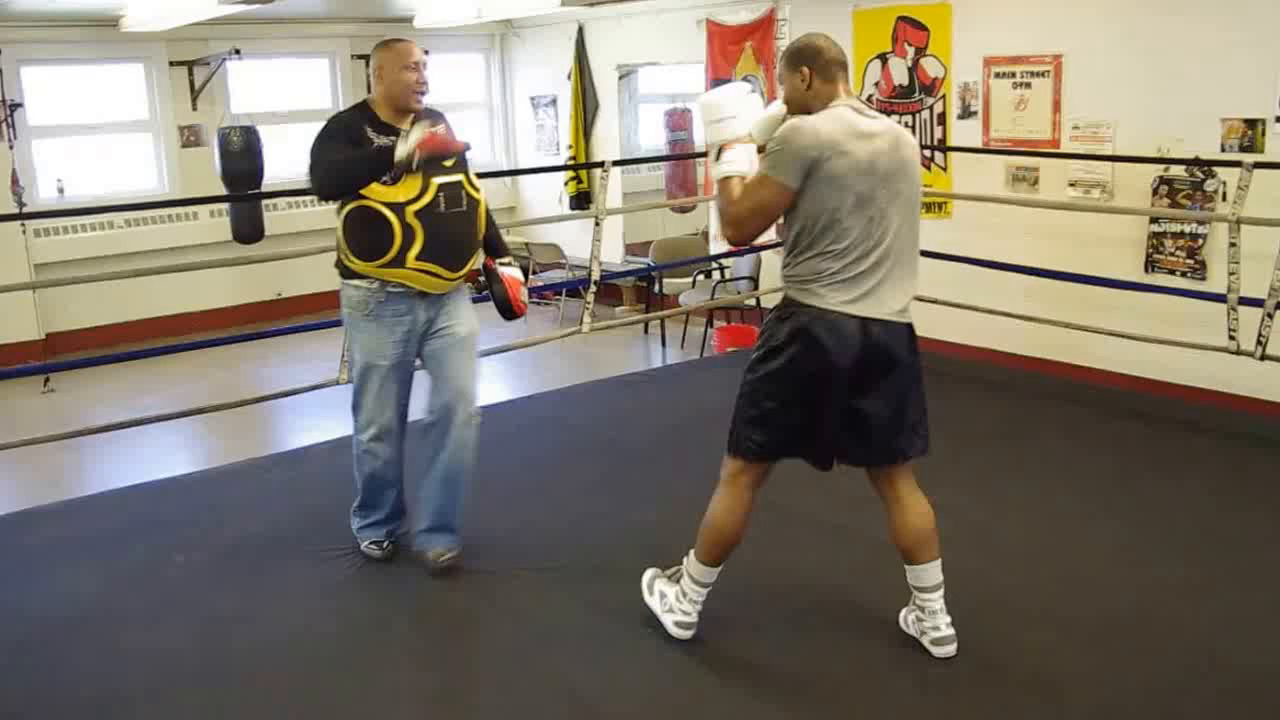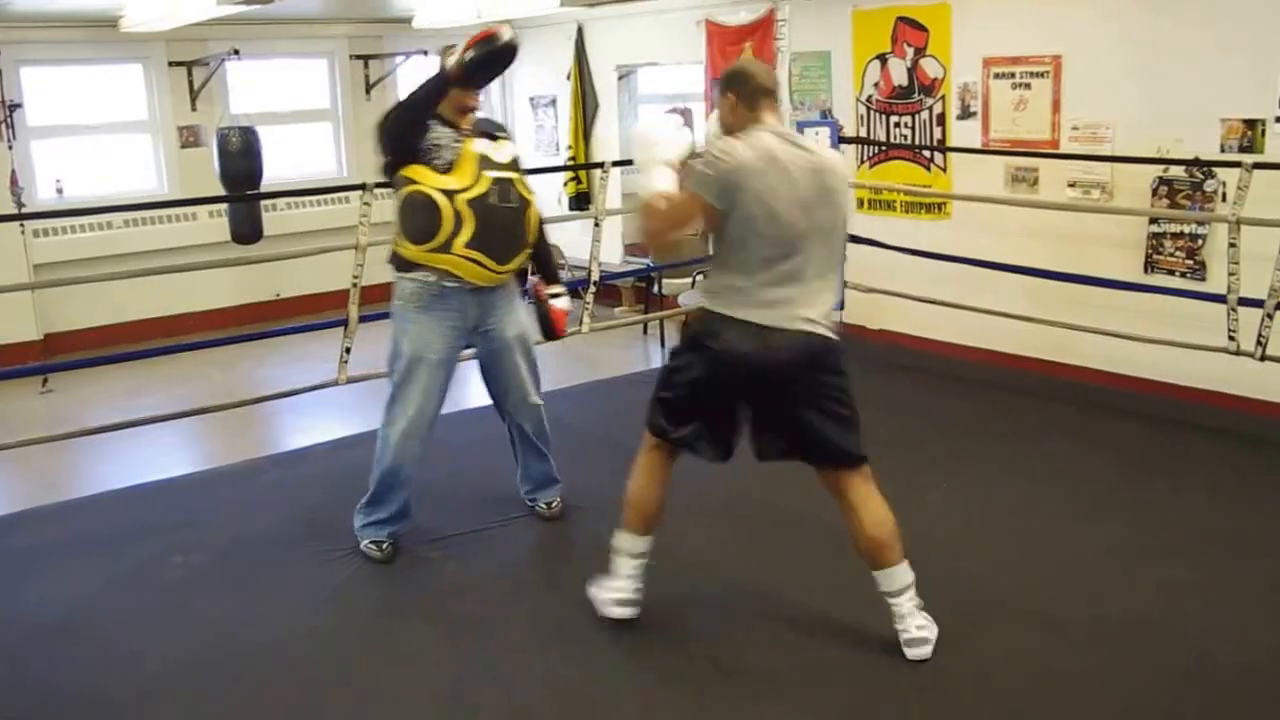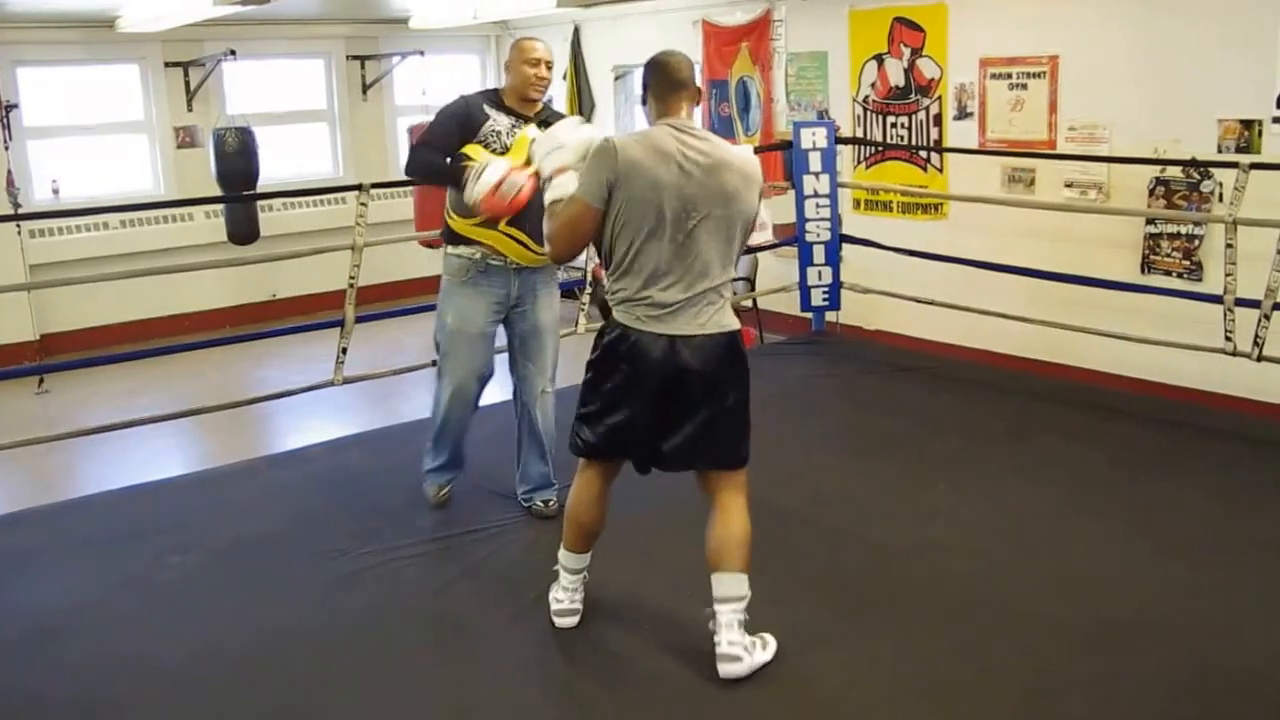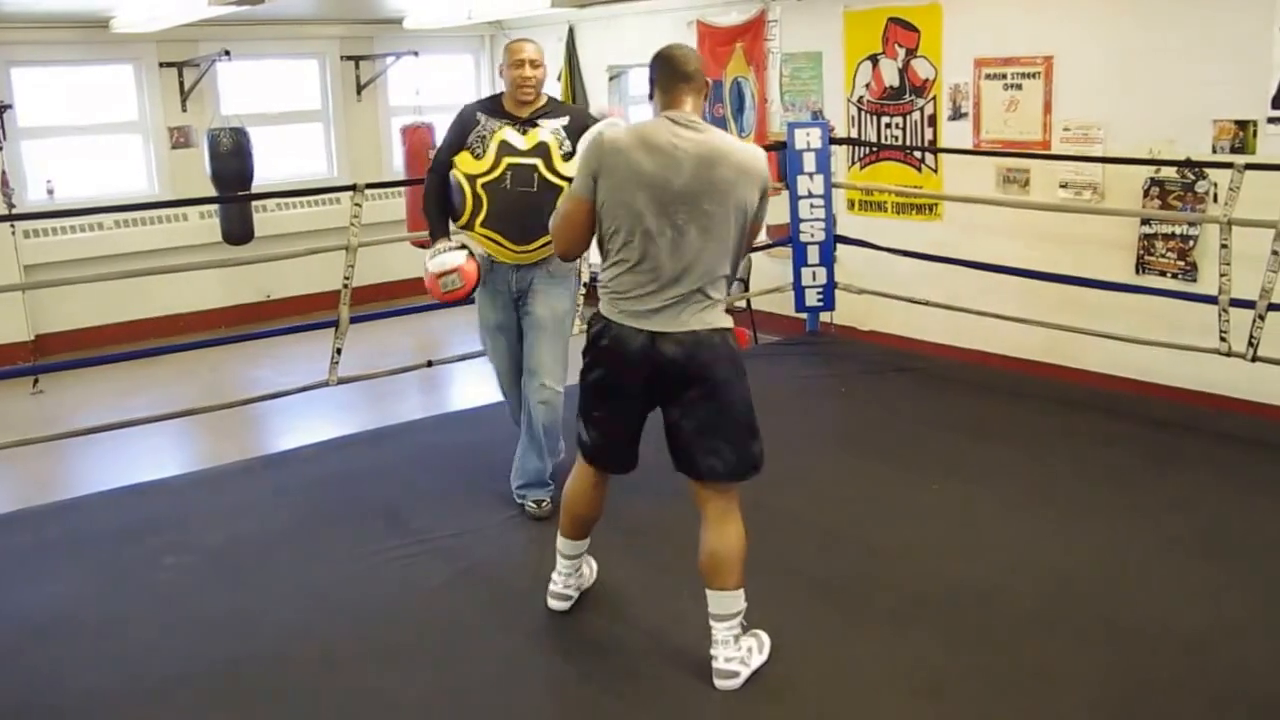
dt=0.4s
person 1, frame 1
left shoulder: (805, 135)
right shoulder: (901, 140)
left elbow: (741, 228)
left wrist: (727, 155)
left hip: (814, 327)
right hip: (888, 330)
left knee: (743, 472)
right knee: (896, 479)
left ankle: (684, 603)
right ankle: (933, 618)
person 1, frame 2
left shoulder: (726, 158)
right shoulder: (832, 166)
left elbow: (661, 230)
left wrist: (666, 180)
left hip: (724, 336)
right hip: (805, 344)
left knee: (656, 450)
right knee: (853, 481)
left ankle: (623, 583)
right ankle: (910, 622)
person 1, frame 3
left shoulder: (615, 154)
right shoulder: (744, 166)
left elbow: (560, 247)
left wrist: (560, 186)
left hip: (632, 340)
right hip: (711, 344)
left knee: (595, 467)
right knee: (727, 489)
left ankle: (567, 595)
right ankle: (732, 638)
person 1, frame 4
left shoulder: (608, 147)
right shoulder: (749, 162)
left elbow: (567, 246)
left hip: (620, 336)
right hip: (702, 342)
left knee: (593, 463)
right knee: (718, 497)
left ankle: (567, 576)
right ankle: (729, 647)
person 2, frame 1
left shoulder: (437, 125)
right shoulder: (346, 131)
left elbow: (469, 195)
right elbow: (325, 182)
left wrist: (499, 254)
right wrist: (396, 154)
left hip: (448, 296)
right hip: (380, 303)
left knee: (457, 408)
right knee: (379, 424)
left ankle: (438, 530)
right ankle: (376, 522)
person 2, frame 2
left shoulder: (497, 135)
right shoulder: (413, 128)
left elbow: (524, 210)
right elbow: (396, 131)
left wrist: (550, 281)
right wrist: (454, 71)
left hip: (499, 294)
right hip: (433, 296)
left knee: (523, 400)
right knee: (409, 417)
left ankle: (542, 487)
right ankle: (378, 522)
person 2, frame 3
left shoulder: (561, 128)
right shoulder: (470, 110)
right elbow: (419, 160)
right wrist: (468, 176)
left hip: (539, 275)
right hip: (474, 269)
left knee: (537, 385)
right knee: (462, 376)
left ankle: (537, 484)
right ankle: (442, 468)
person 2, frame 4
left shoulder: (574, 121)
right shoulder: (473, 119)
right elbow: (438, 178)
right wrist: (440, 238)
left hip: (551, 269)
right hip: (494, 268)
left knee: (545, 380)
right knee: (510, 374)
left ankle: (534, 483)
right ankle: (545, 451)
